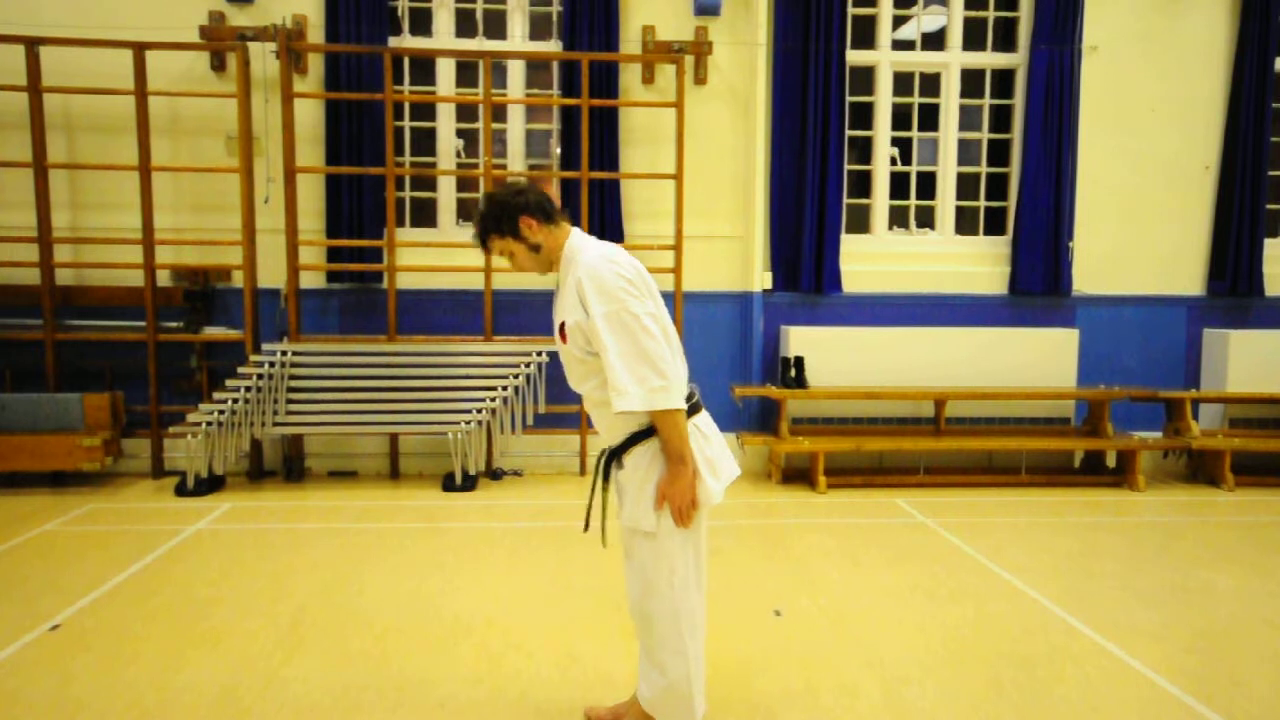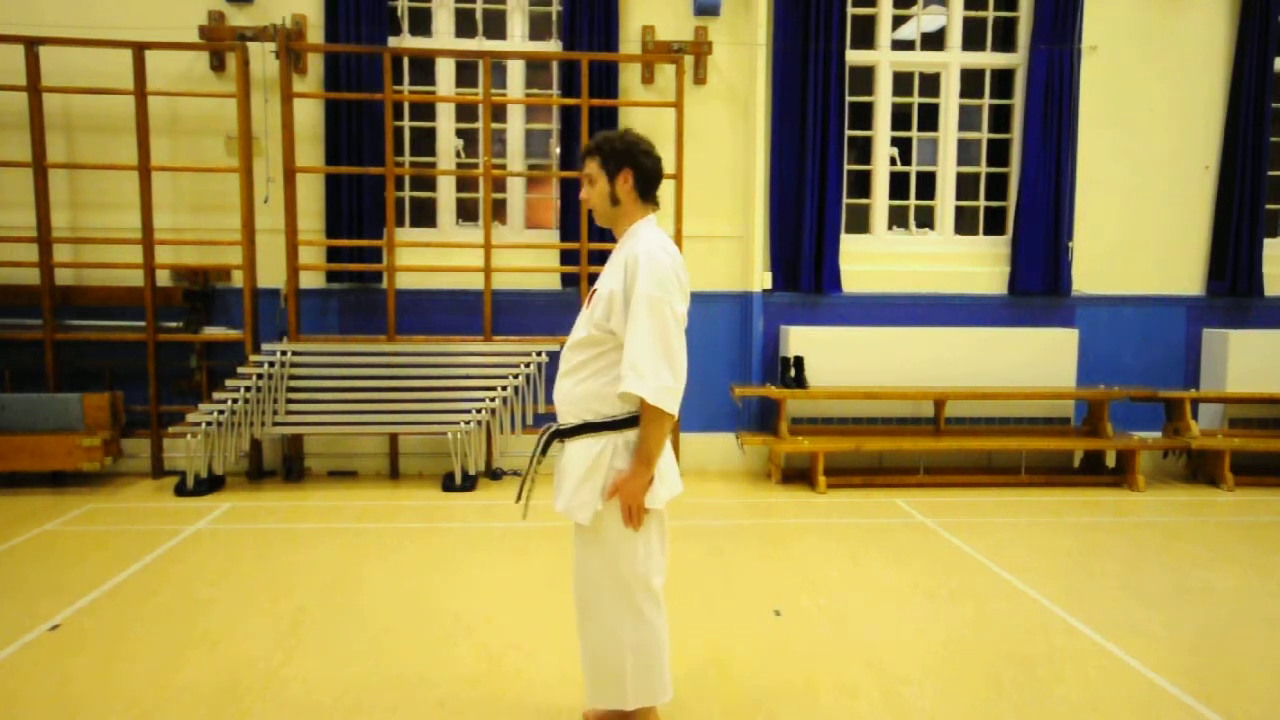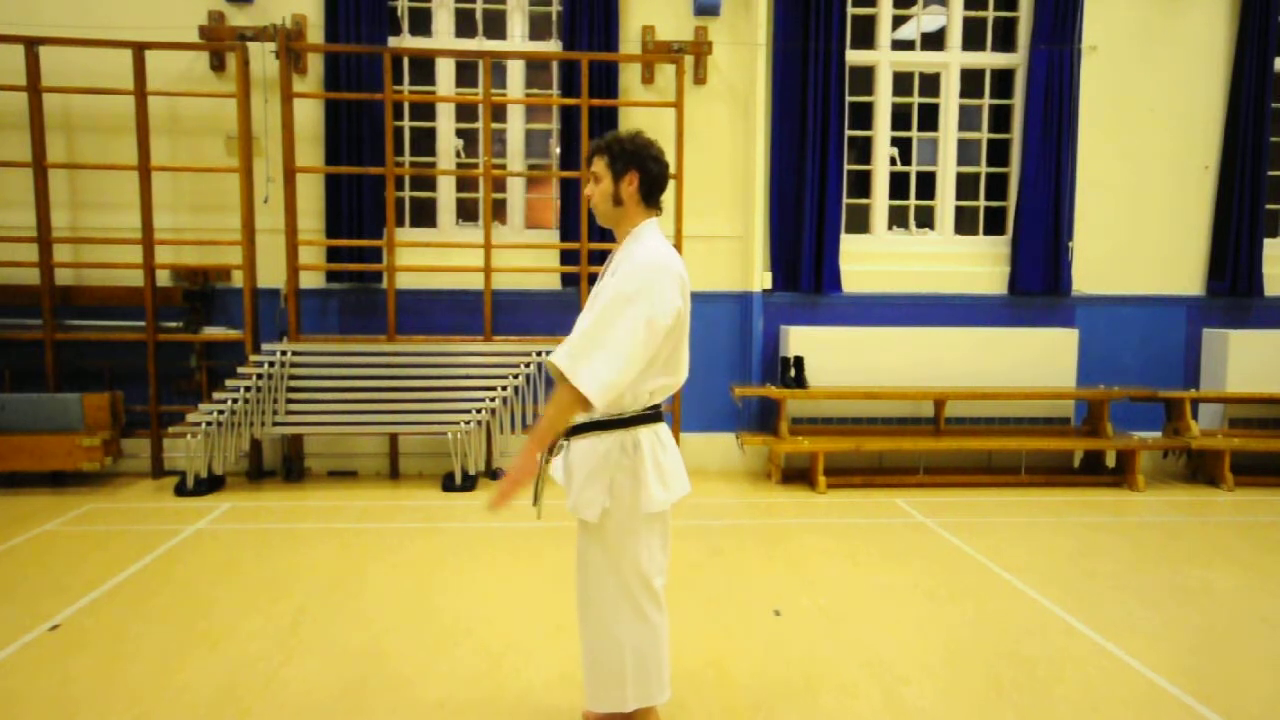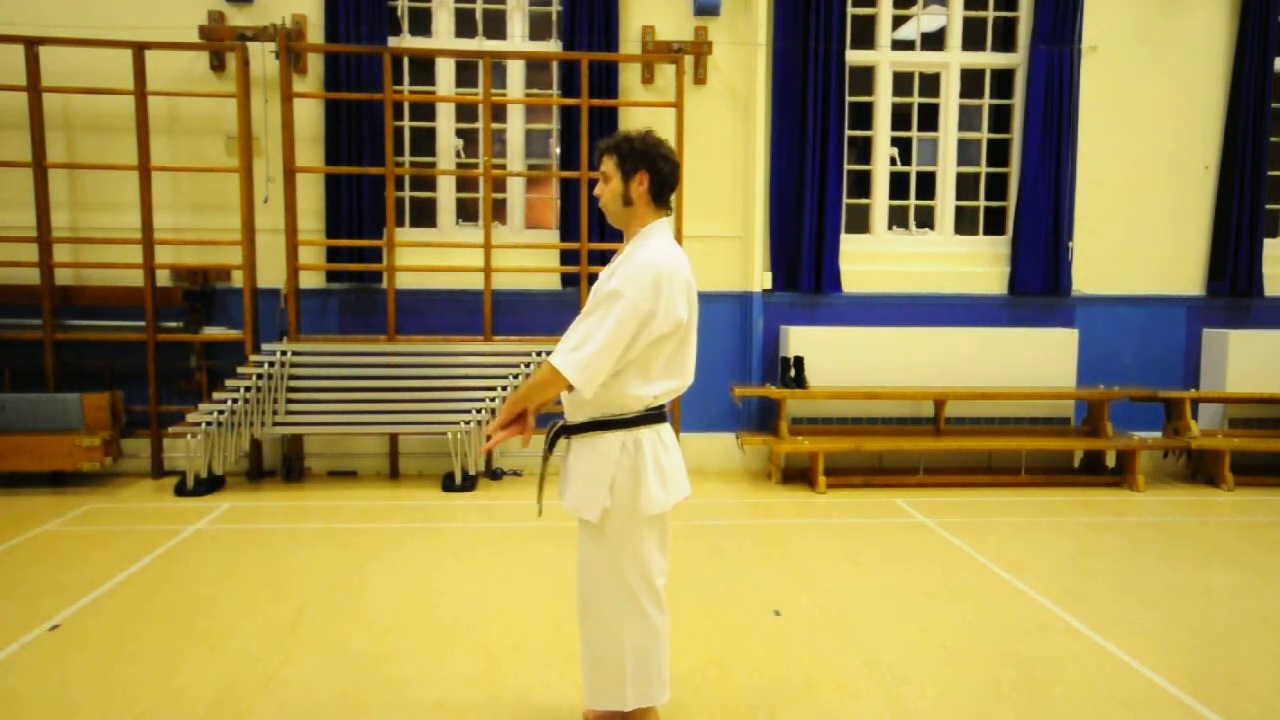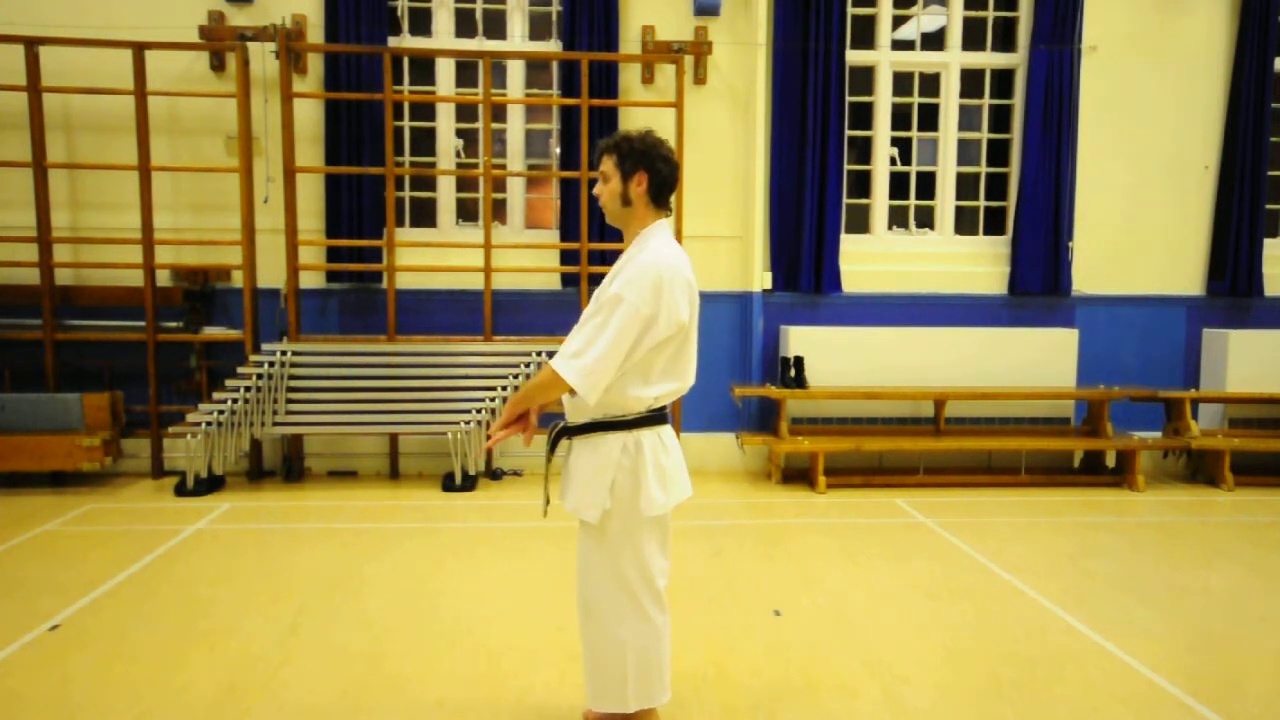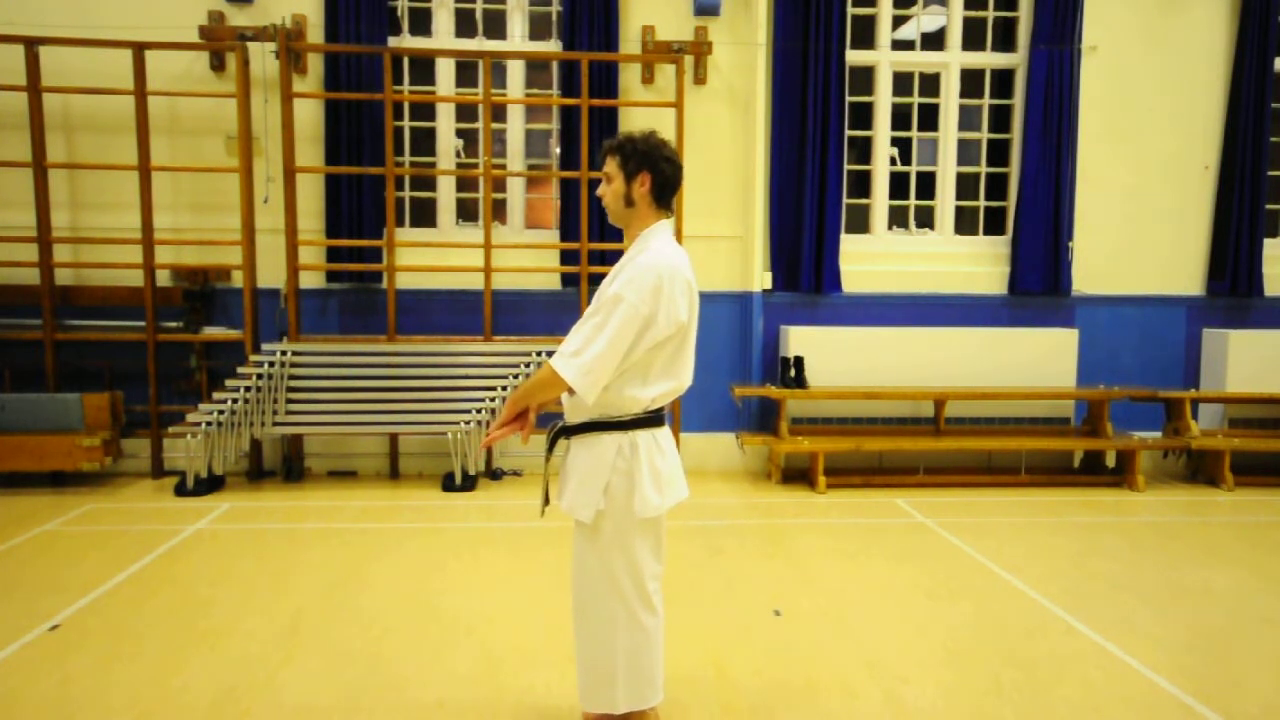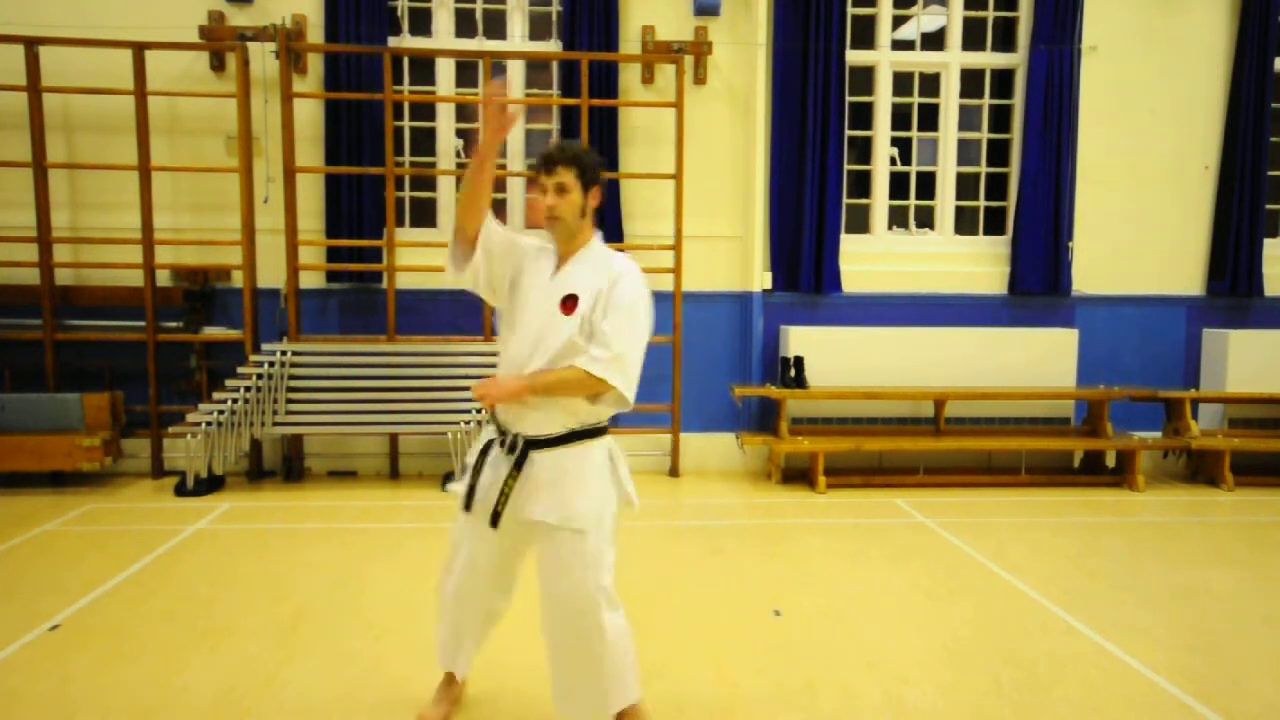
dt=0.7s
person 1, frame 1
left shoulder: (599, 270)
right shoulder: (577, 274)
left elbow: (655, 377)
left wrist: (680, 466)
left hip: (665, 453)
right hip: (641, 453)
left knee: (667, 593)
right knee: (650, 589)
person 1, frame 2
left shoulder: (649, 257)
right shoulder: (627, 253)
left elbow: (660, 379)
left wrist: (642, 470)
left hip: (617, 456)
right hip: (602, 452)
left knee: (622, 591)
right knee: (609, 588)
person 1, frame 3
left shoulder: (649, 262)
right shoulder: (634, 257)
left elbow: (595, 370)
right elbow: (589, 361)
left wrist: (533, 447)
right wrist: (548, 438)
left hip: (623, 452)
right hip: (608, 448)
left knee: (625, 590)
right knee: (611, 587)
person 1, frame 4
left shoulder: (653, 264)
right shoulder: (642, 257)
left elbow: (579, 359)
right elbow: (591, 355)
left wrist: (517, 401)
right wrist: (532, 404)
left hip: (626, 453)
right hip: (617, 447)
left knee: (626, 593)
right knee: (616, 589)
person 1, frame 5
left shoulder: (653, 265)
right shoulder: (648, 259)
left elbow: (582, 363)
right elbow: (595, 358)
left wrist: (519, 402)
right wrist: (537, 402)
left hip: (625, 454)
right hip: (622, 448)
left knee: (627, 593)
right knee: (621, 589)
person 1, frame 6
left shoulder: (654, 266)
right shoulder: (648, 259)
left elbow: (582, 363)
right elbow: (592, 357)
left wrist: (518, 399)
right wrist: (533, 403)
left hip: (622, 455)
right hip: (615, 449)
left knee: (621, 591)
right knee: (612, 587)
person 1, frame 7
left shoulder: (618, 277)
right shoulder: (524, 259)
left elbow: (609, 374)
right elbow: (469, 233)
left wrist: (517, 385)
right wrist: (488, 145)
left hip: (573, 465)
right hip: (505, 456)
left knee: (581, 596)
right knee: (468, 578)
